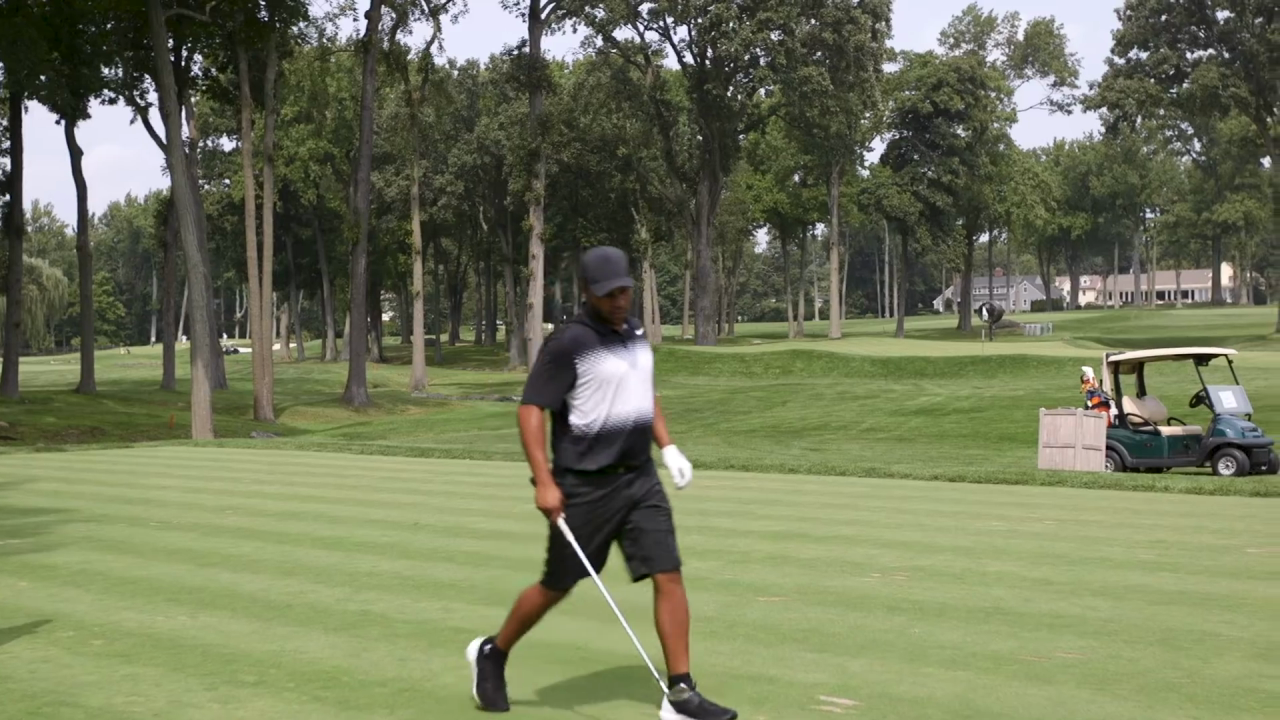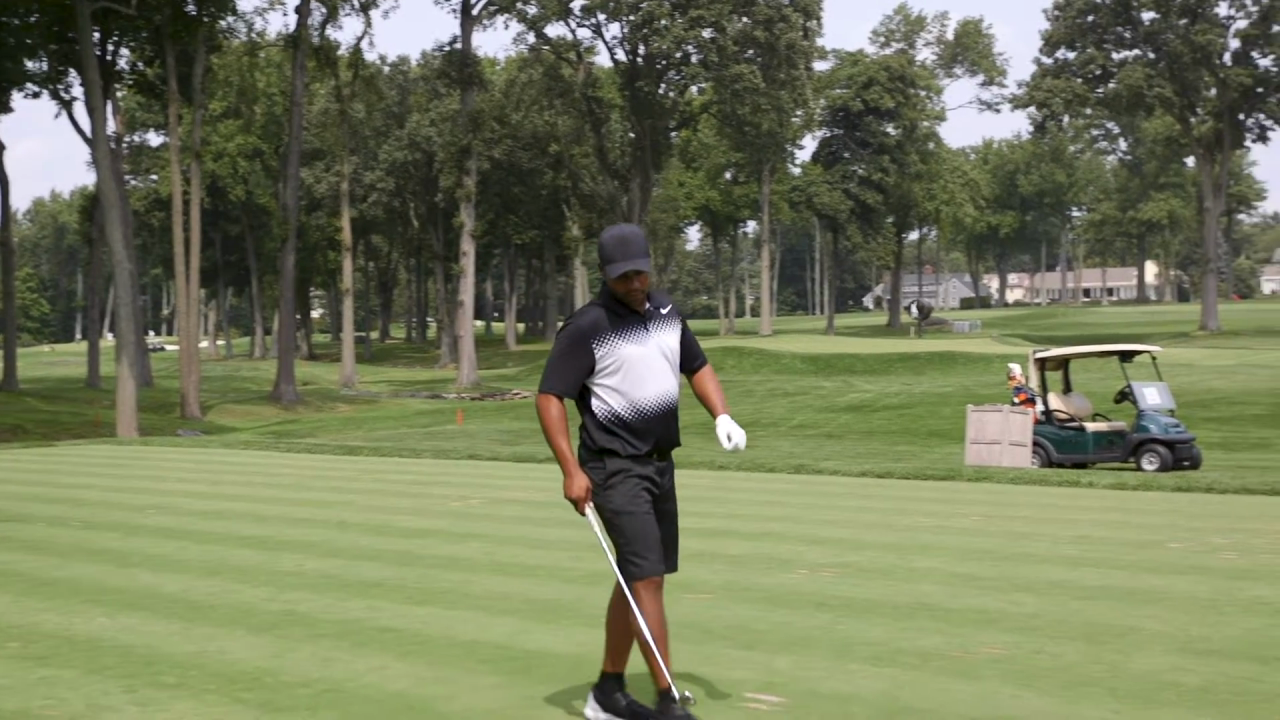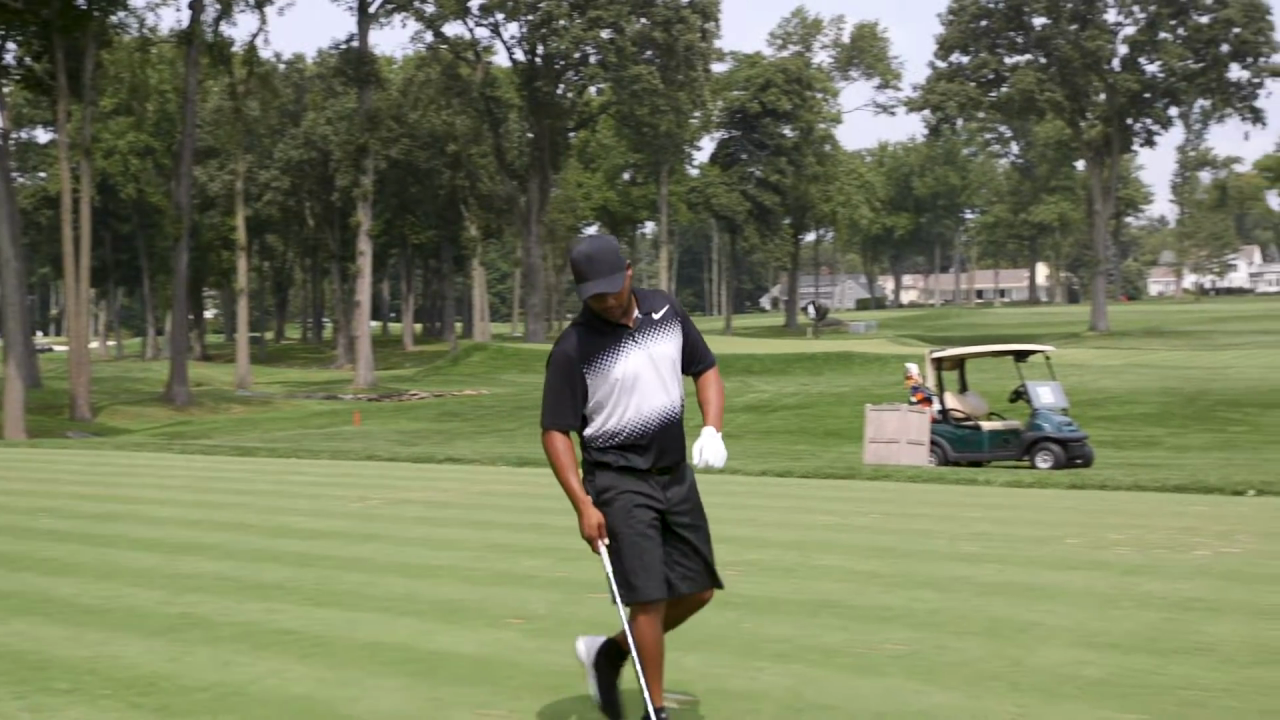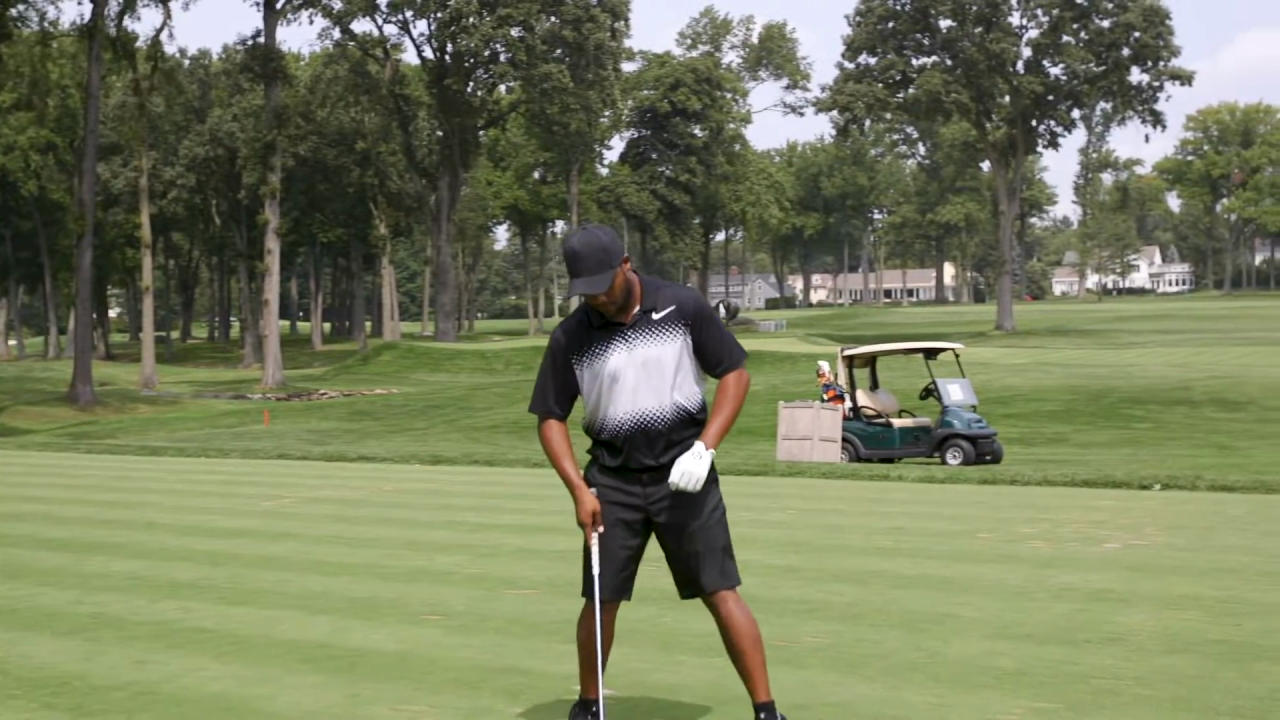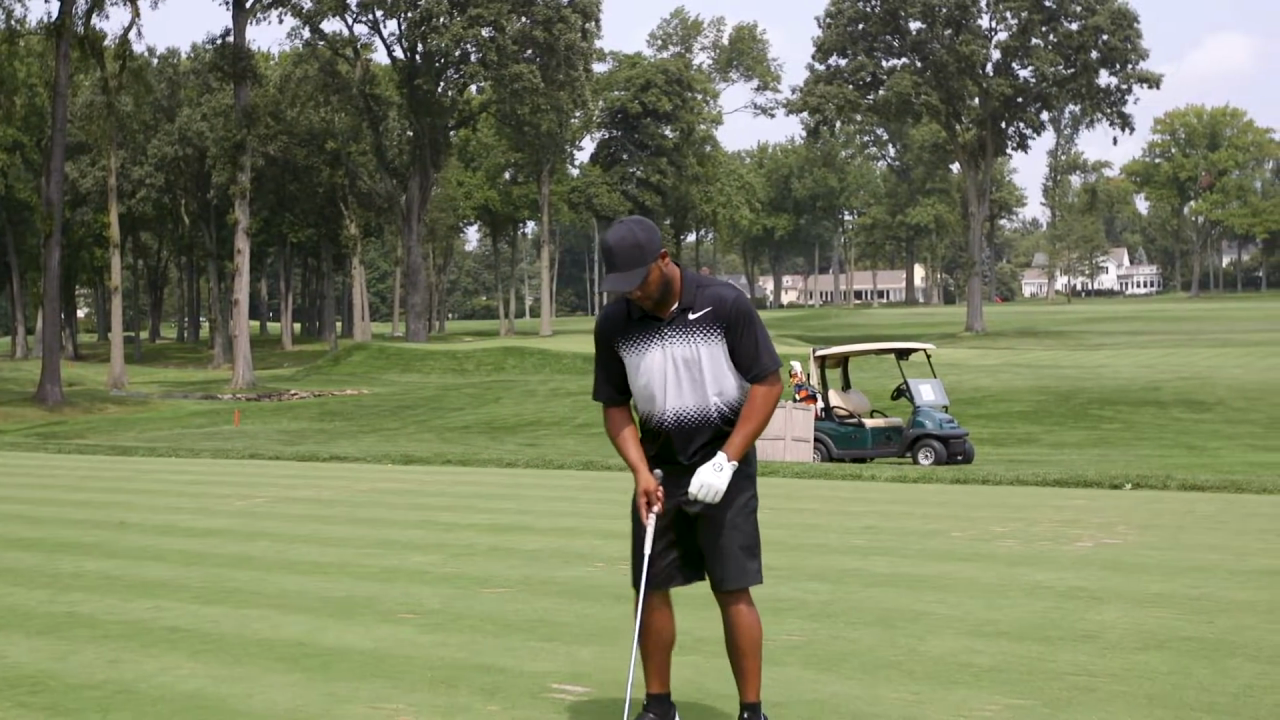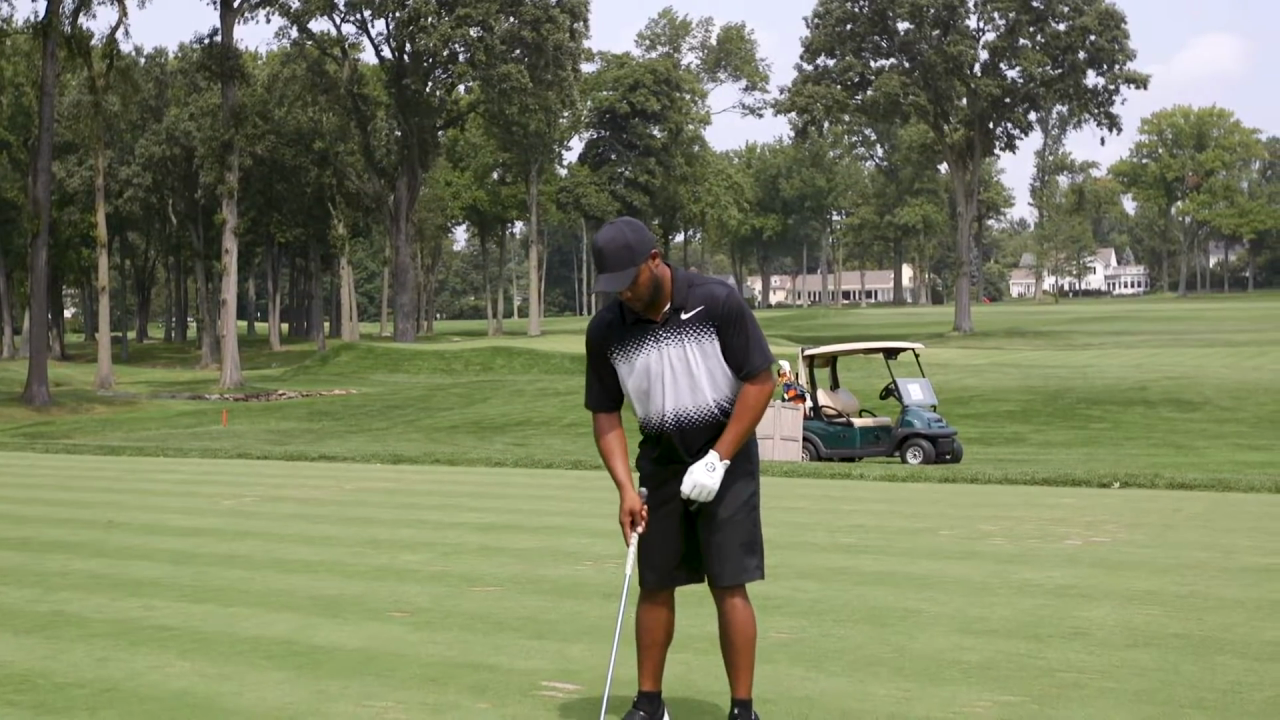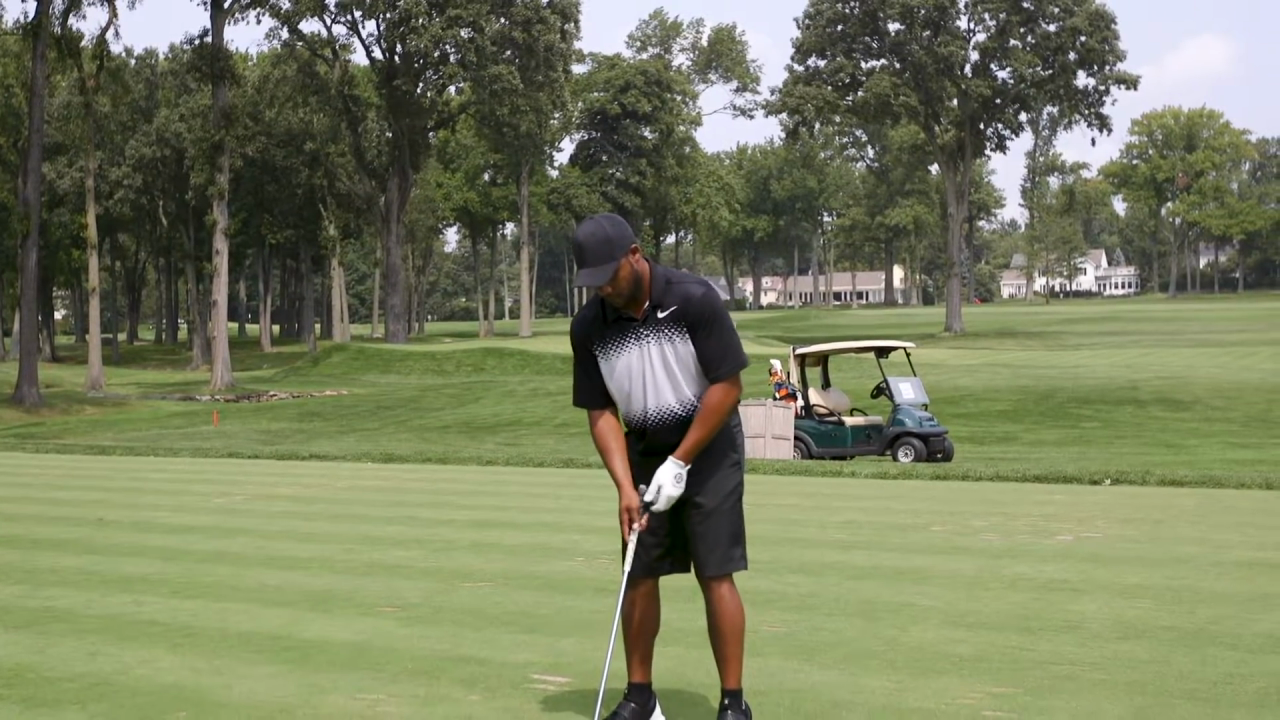
dt=0.7s
person 1, frame 1
left shoulder: (637, 333)
right shoulder: (569, 343)
right elbow: (530, 409)
left wrist: (668, 447)
right wrist: (544, 481)
left hip: (640, 479)
right hip: (586, 485)
left knee: (669, 575)
right knee: (556, 583)
right ankle: (492, 653)
person 1, frame 2
left shoulder: (667, 311)
right shoulder: (586, 326)
left elbow: (697, 367)
right elbow: (549, 397)
left wrist: (722, 416)
right wrist: (572, 471)
left hip: (659, 464)
right hip: (614, 469)
left knee: (639, 579)
right knee: (646, 577)
person 1, frame 3
left shoulder: (667, 310)
right shoulder: (573, 348)
left elbow: (705, 370)
right elbow: (556, 432)
left wrist: (711, 430)
right wrist: (582, 505)
left hip: (676, 475)
right hip: (619, 483)
left knee: (698, 590)
right knee: (646, 600)
left ankle: (606, 653)
person 1, frame 4
left shoulder: (684, 306)
right shoulder: (570, 337)
left elbow: (734, 373)
right elbow: (551, 418)
left wrist: (704, 448)
right wrist: (579, 489)
left hip: (683, 473)
right hip: (614, 479)
left knee: (720, 591)
right knee: (603, 599)
person 1, frame 5
left shoulder: (725, 304)
right shoulder: (613, 323)
left elbow: (767, 383)
right elbow: (615, 406)
left wrist: (725, 461)
right wrist: (641, 472)
left hip: (722, 465)
right hip: (659, 469)
left knee: (732, 591)
right knee: (652, 588)
person 1, frame 6
left shoulder: (718, 301)
right shoulder: (605, 330)
left elbow: (760, 381)
right elbow: (605, 414)
left wrist: (717, 459)
right wrist: (626, 489)
left hip: (724, 457)
right hip: (660, 461)
left knee: (728, 585)
right knee: (655, 586)
person 1, frame 7
left shoulder: (695, 298)
right shoulder: (588, 326)
left elbow: (727, 387)
right elbow: (600, 412)
left wrist: (679, 463)
right wrist: (625, 487)
left hip: (709, 446)
right hip: (644, 451)
left knee: (716, 575)
right knee: (639, 576)
